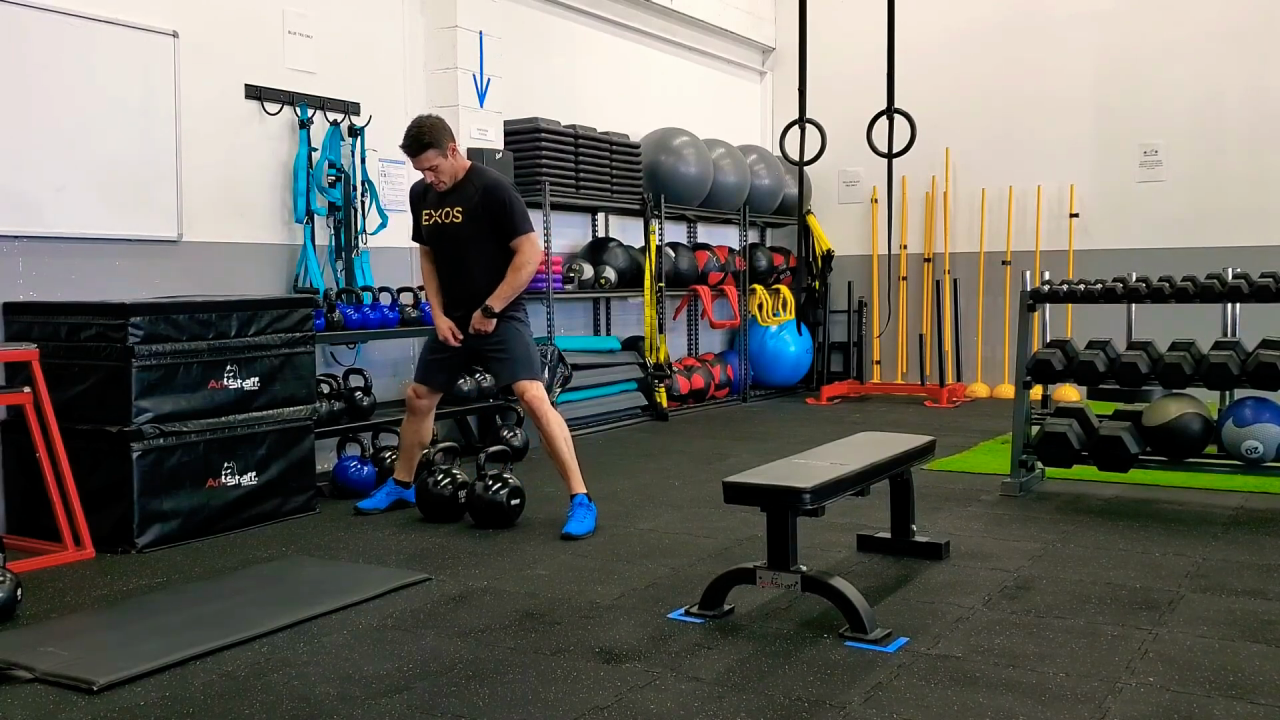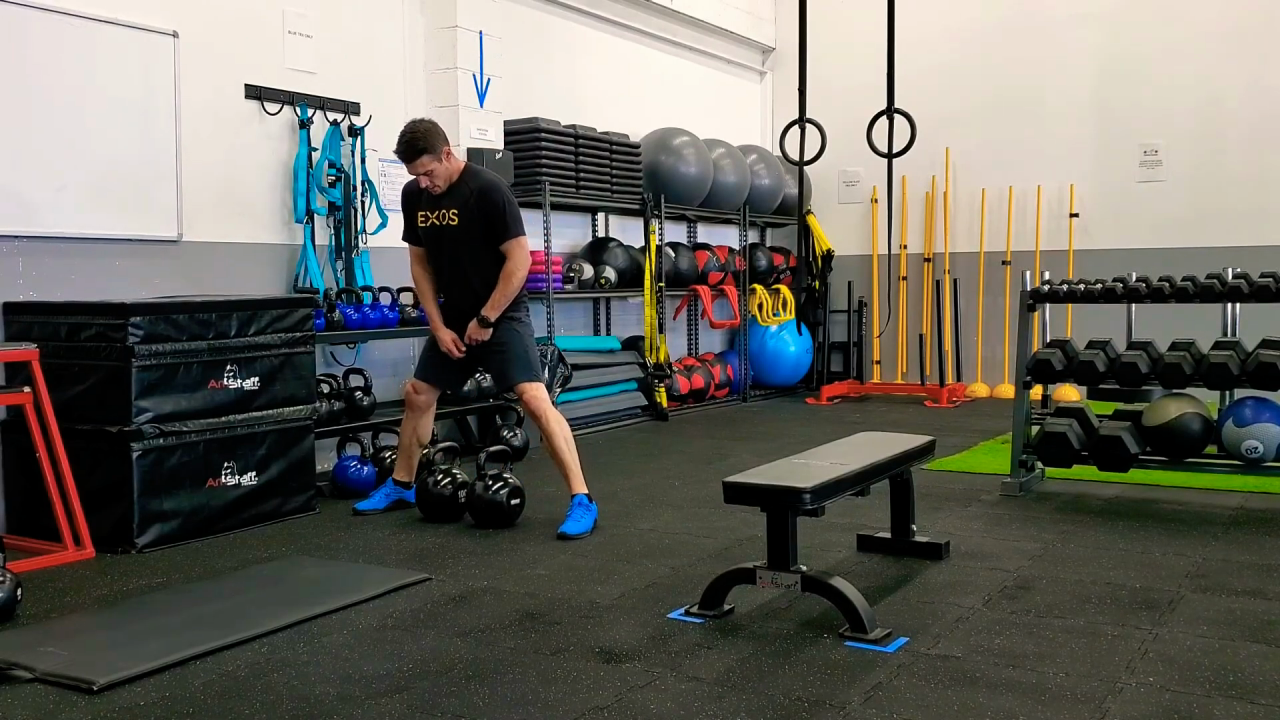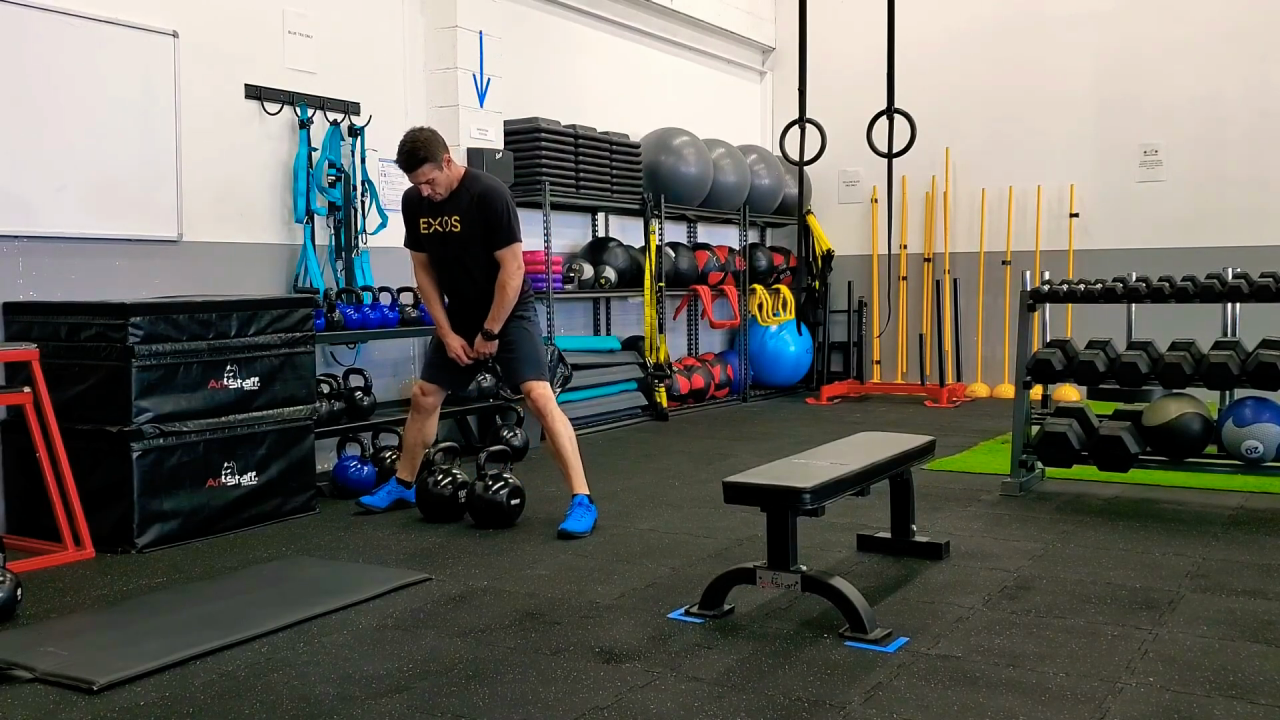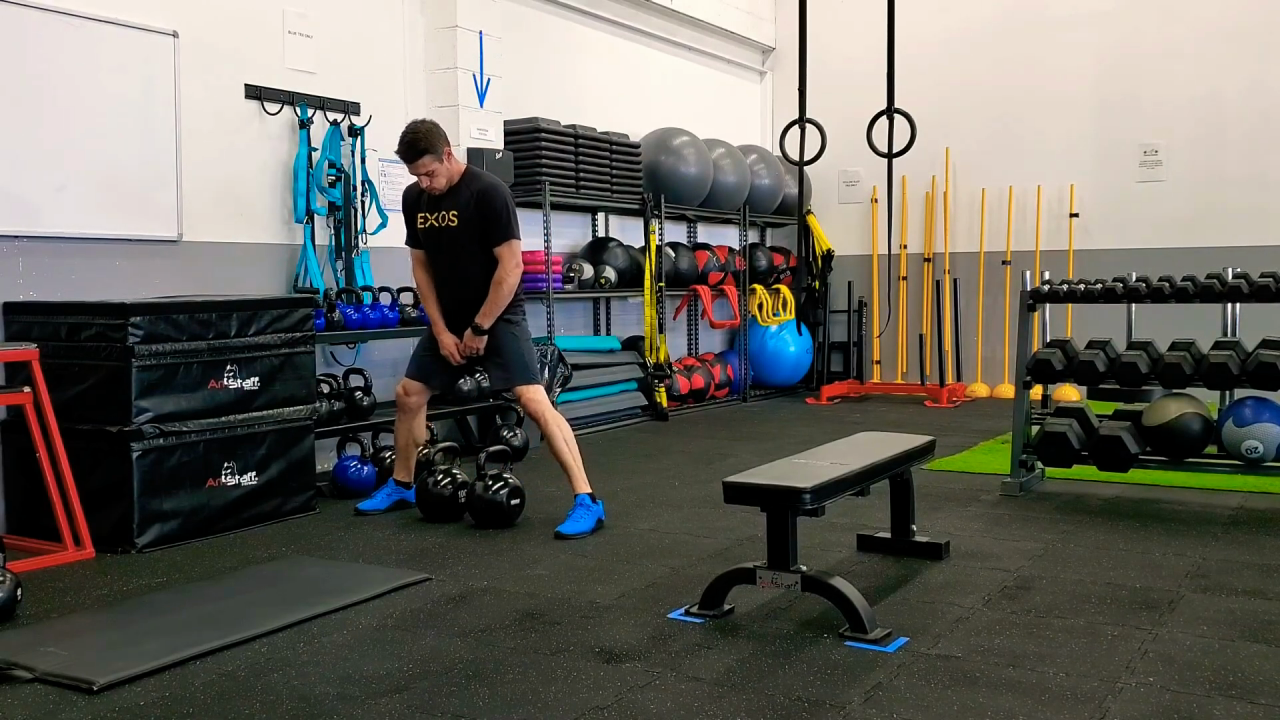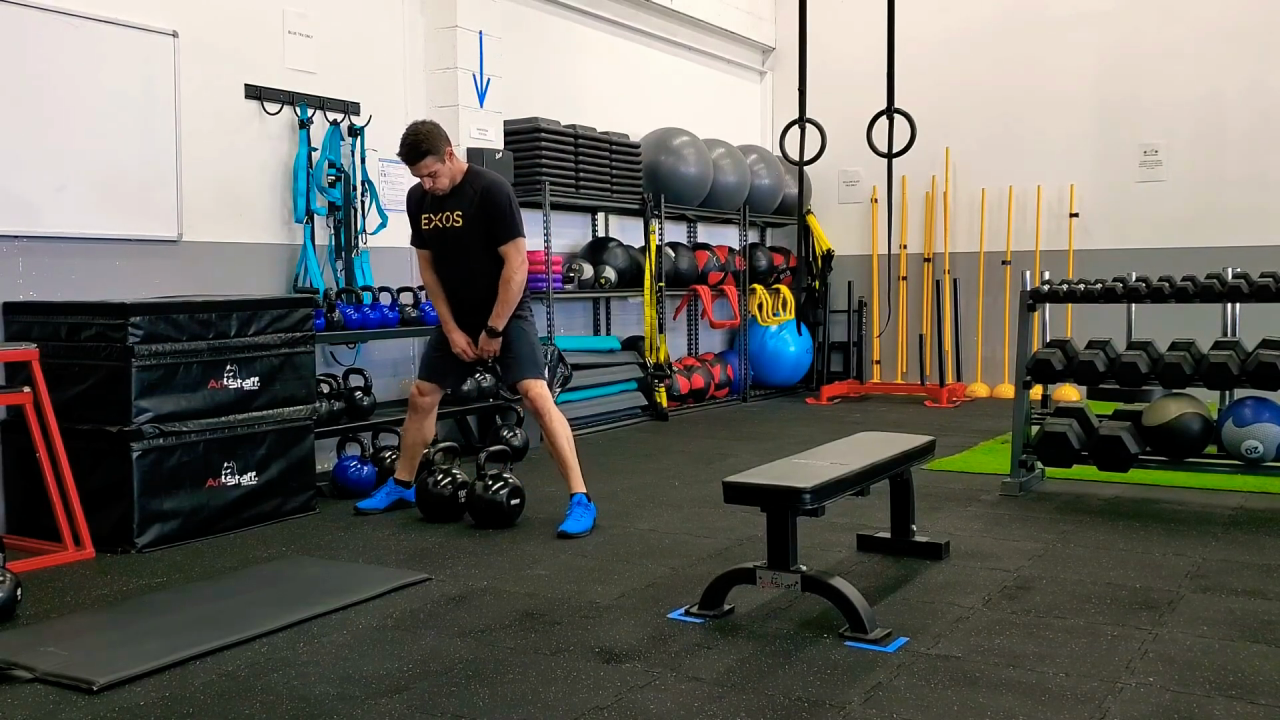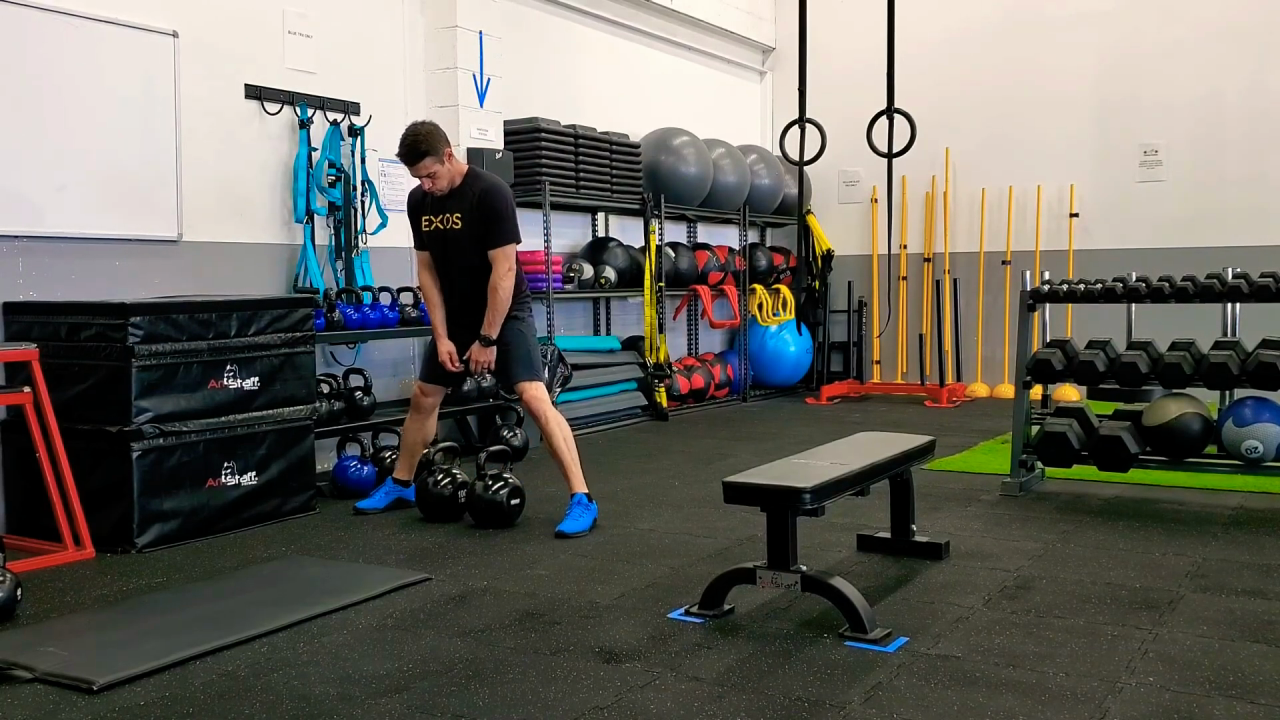
dt=0.4s
person 1, frame 1
left shoulder: (492, 188)
right shoulder: (421, 194)
left elbow: (530, 253)
left wrist: (490, 309)
right wrist: (438, 314)
left hip: (501, 316)
right hip: (453, 319)
left knee: (533, 398)
right knee: (418, 398)
left ankle: (581, 501)
right ankle: (401, 486)
person 1, frame 2
left shoulder: (488, 189)
right shoulder: (413, 194)
left elbow: (519, 259)
right elbow: (420, 261)
left wrist: (486, 319)
right wrist: (437, 324)
left hip: (502, 314)
right hip: (453, 318)
left knee: (534, 399)
right knee: (417, 395)
left ankle: (582, 501)
right ankle: (401, 486)
person 1, frame 3
left shoulder: (489, 194)
right shoulder: (414, 202)
left elbow: (512, 268)
right elbow: (424, 269)
left wrist: (490, 333)
right wrist: (447, 333)
left hip: (510, 314)
right hip: (460, 316)
left knee: (540, 398)
right knee: (424, 396)
left ankle: (582, 501)
right ankle: (403, 485)
person 1, frame 4
left shoulder: (488, 191)
right shoulder: (413, 198)
left elbow: (511, 265)
right elbow: (421, 266)
left wrist: (480, 328)
right wrist: (441, 331)
left hip: (499, 315)
right hip: (450, 318)
left knee: (534, 401)
right knee: (408, 395)
left ankle: (586, 500)
right ankle: (401, 486)
person 1, frame 5
left shoulder: (491, 190)
right shoulder: (418, 199)
left elbow: (516, 264)
right elbow: (428, 267)
left wrist: (494, 329)
right wrist: (452, 330)
left hip: (506, 314)
right hip: (456, 318)
left knee: (537, 397)
right knee: (422, 397)
left ankle: (581, 500)
right ankle: (402, 486)
person 1, frame 6
left shoulder: (490, 192)
right shoulder: (418, 201)
left elbow: (504, 271)
right elbow: (427, 270)
left wrist: (488, 339)
right wrist: (441, 337)
left hip: (505, 312)
right hip: (456, 316)
left knee: (534, 398)
right knee: (423, 397)
left ankle: (582, 500)
right ankle: (401, 485)
